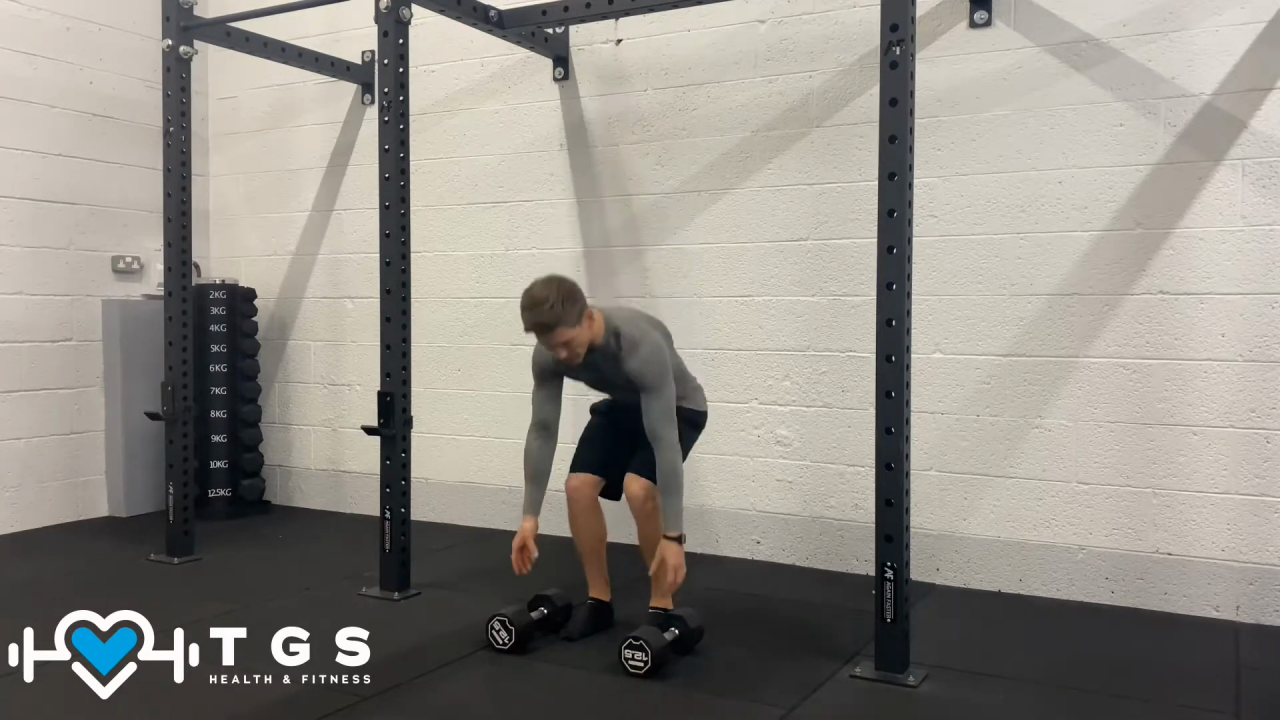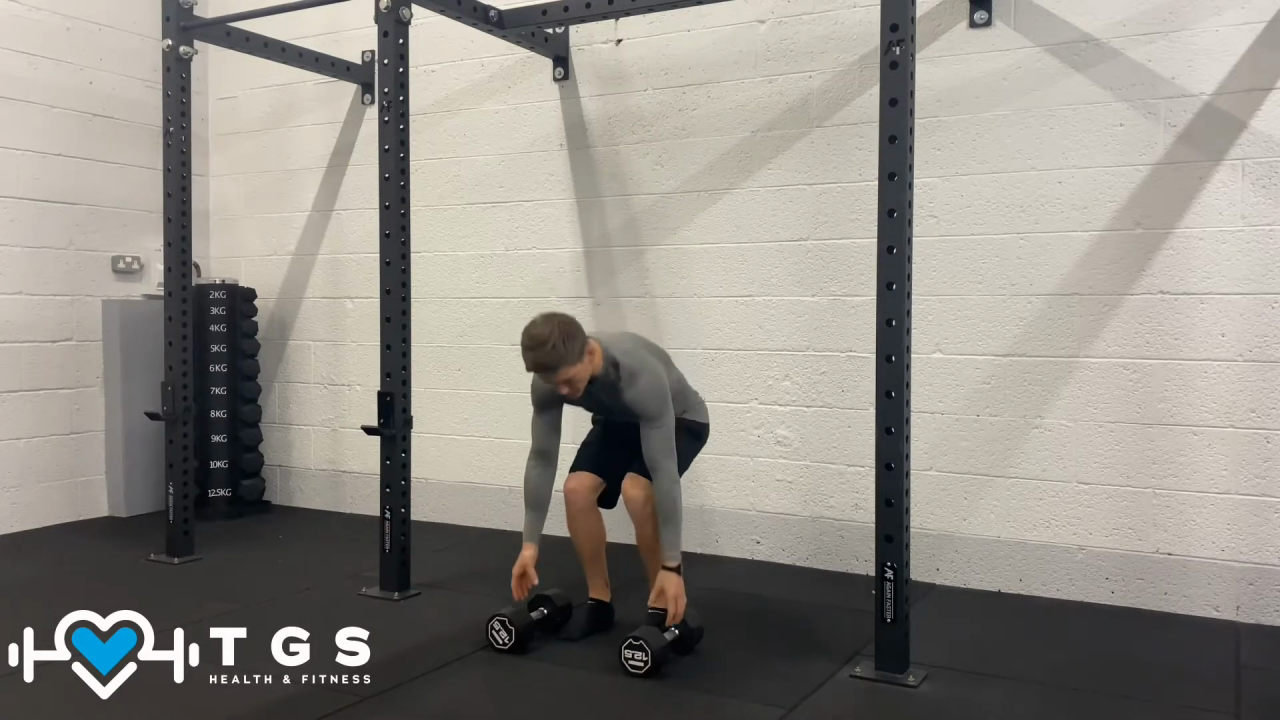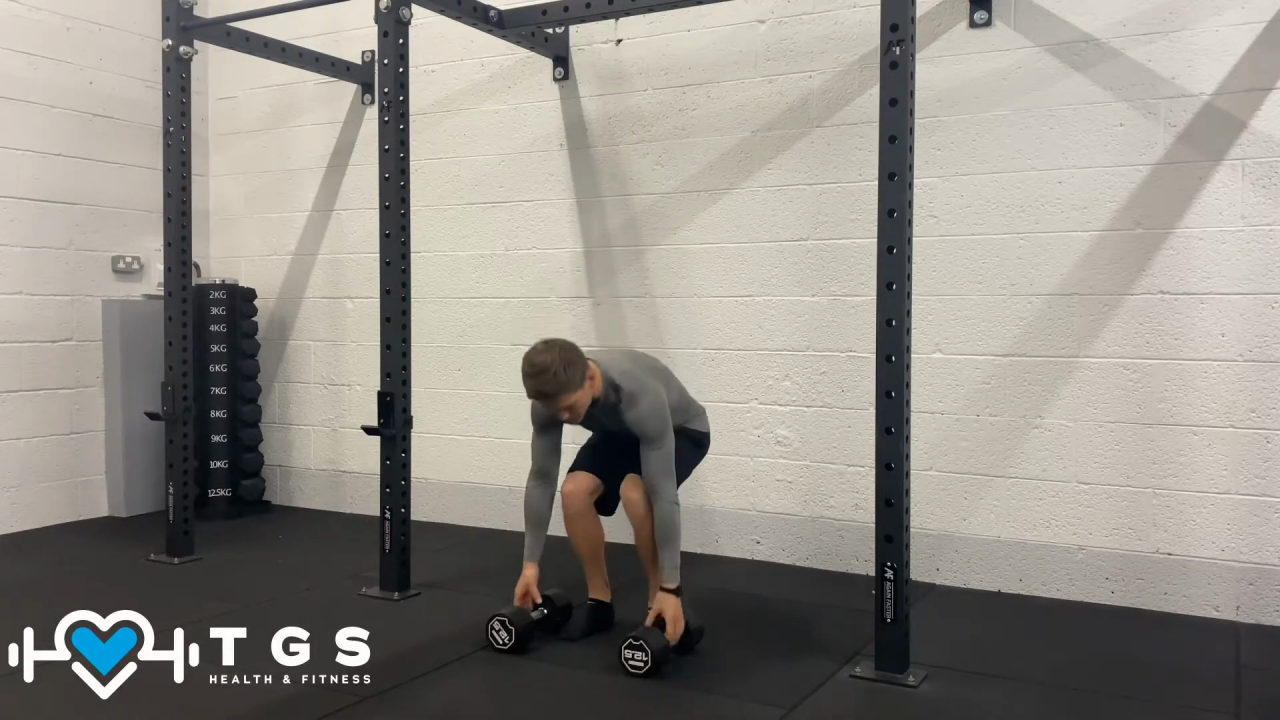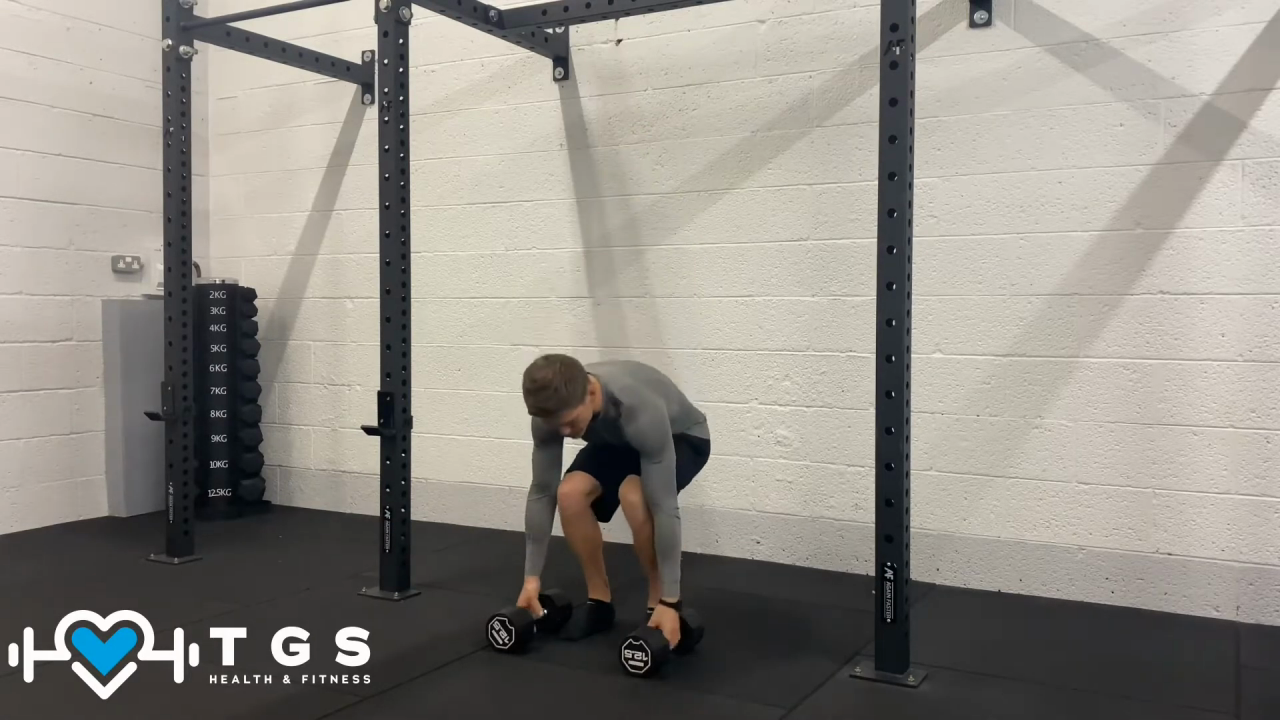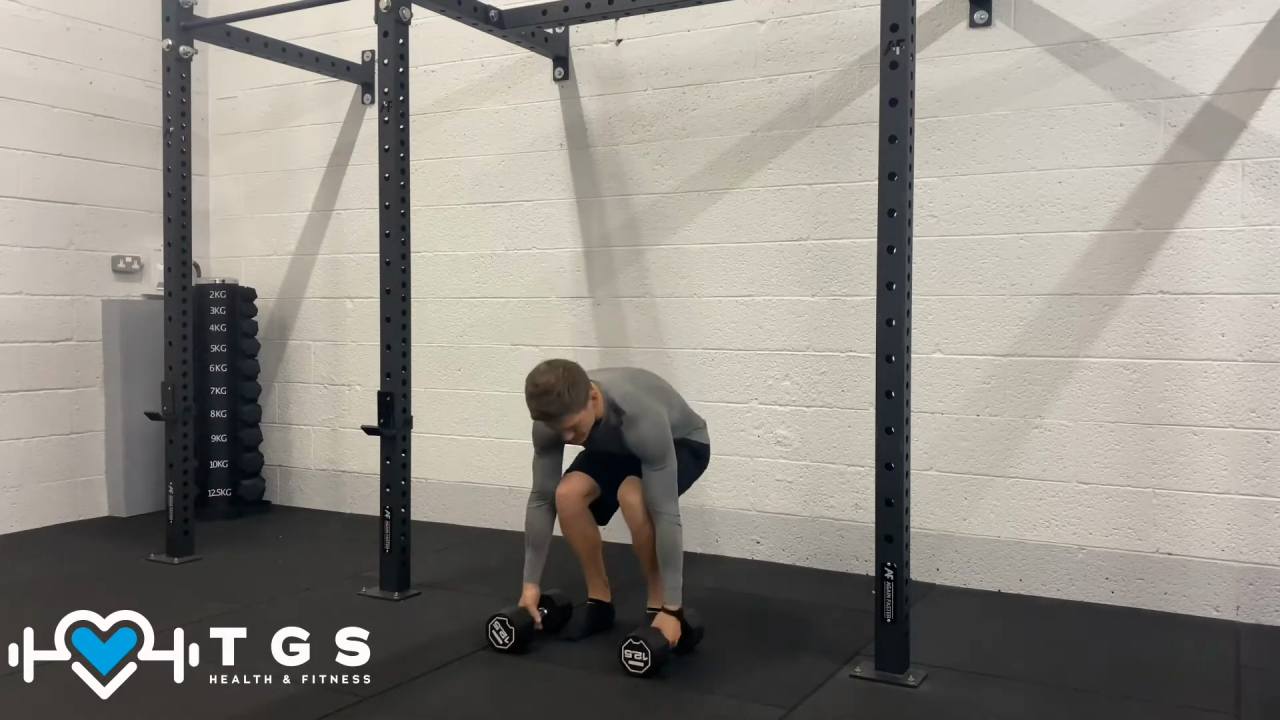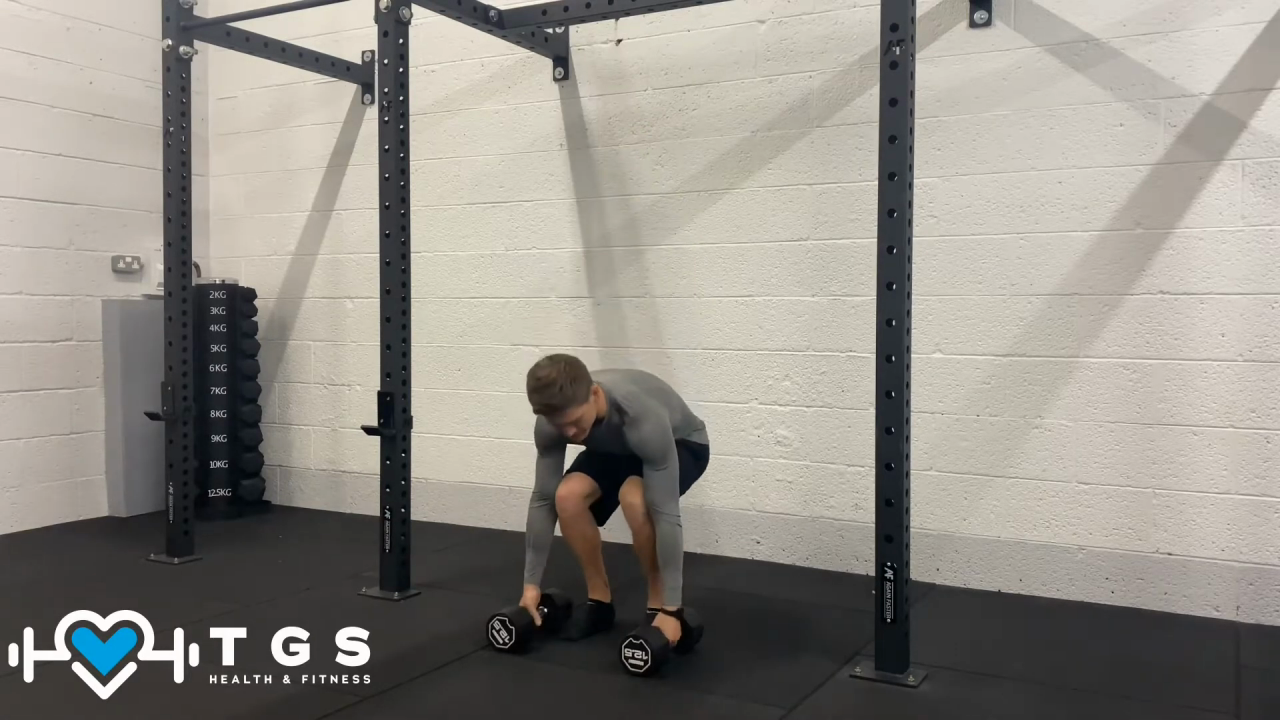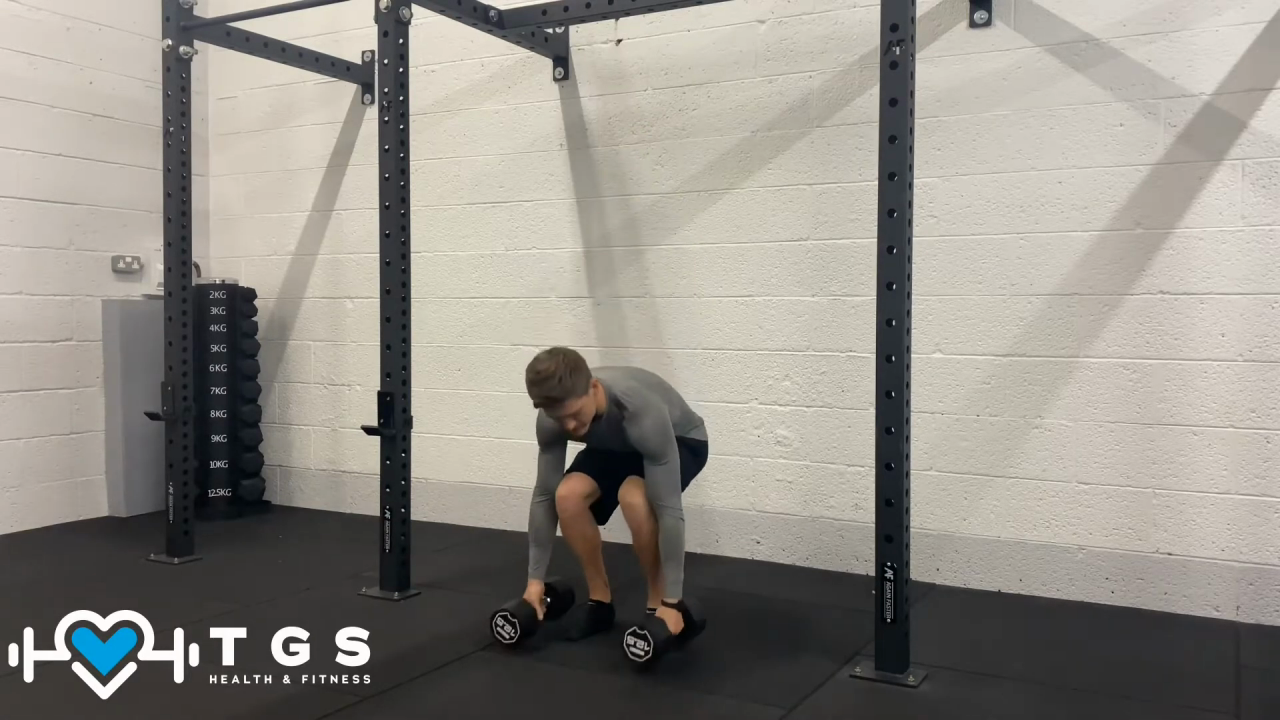
dt=0.1s
person 1, frame 1
left shoulder: (642, 346)
right shoulder: (549, 354)
left elbow: (664, 442)
right elbow: (542, 431)
left wrist: (673, 536)
right wrist: (529, 517)
left hip: (678, 408)
right hip: (620, 405)
left knee: (639, 487)
right knee: (579, 486)
left ankle: (661, 608)
right ankle: (598, 601)
person 1, frame 2
left shoulder: (641, 376)
right shoulder: (548, 381)
left elbow: (663, 471)
right elbow: (541, 459)
left wrist: (671, 565)
right wrist: (530, 543)
left hip: (681, 420)
right hip: (620, 421)
left knee: (637, 491)
right knee: (577, 490)
left ankle: (659, 607)
right ankle: (599, 600)
person 1, frame 3
left shoulder: (641, 398)
right shoulder: (551, 400)
left elbow: (663, 494)
right elbow: (541, 479)
left wrist: (670, 587)
right wrist: (531, 563)
left hip: (681, 431)
right hip: (619, 433)
left knee: (635, 497)
right knee: (574, 492)
left ankle: (658, 609)
right ankle: (599, 600)
person 1, frame 4
left shoulder: (641, 412)
right shoulder: (552, 413)
left elbow: (663, 507)
right elbow: (541, 492)
left wrist: (670, 602)
right wrist: (532, 576)
left hip: (681, 438)
left knee: (634, 496)
right knee: (569, 494)
left ankle: (657, 604)
right ankle: (599, 601)
person 1, frame 5
left shoulder: (642, 419)
right shoulder: (552, 420)
left elbow: (665, 515)
right elbow: (541, 499)
left wrist: (671, 609)
right wrist: (531, 583)
left hip: (681, 443)
left knee: (633, 497)
right knee: (568, 494)
left ankle: (658, 607)
right ankle: (599, 601)
person 1, frame 6
left shoulder: (644, 419)
right shoulder: (551, 423)
left elbow: (665, 516)
right elbow: (543, 500)
left wrist: (669, 611)
right wrist: (531, 585)
left hip: (682, 444)
left knee: (634, 499)
right knee: (568, 497)
left ankle: (657, 608)
right ankle: (599, 601)
person 1, frame 7
left shoulder: (644, 414)
right shoulder: (552, 419)
left elbow: (668, 510)
right elbow: (545, 495)
left wrist: (671, 602)
right wrist: (535, 579)
left hip: (681, 441)
left knee: (634, 499)
right knee: (568, 496)
left ankle: (658, 605)
right ankle: (599, 601)
